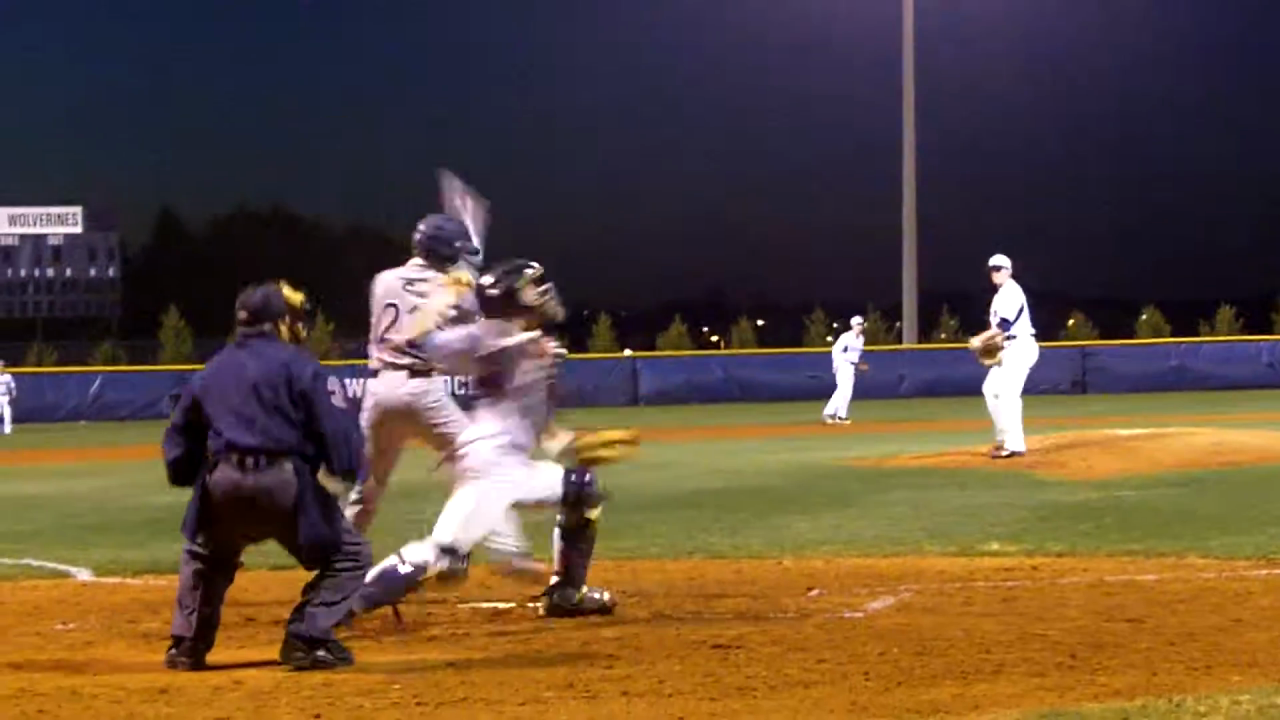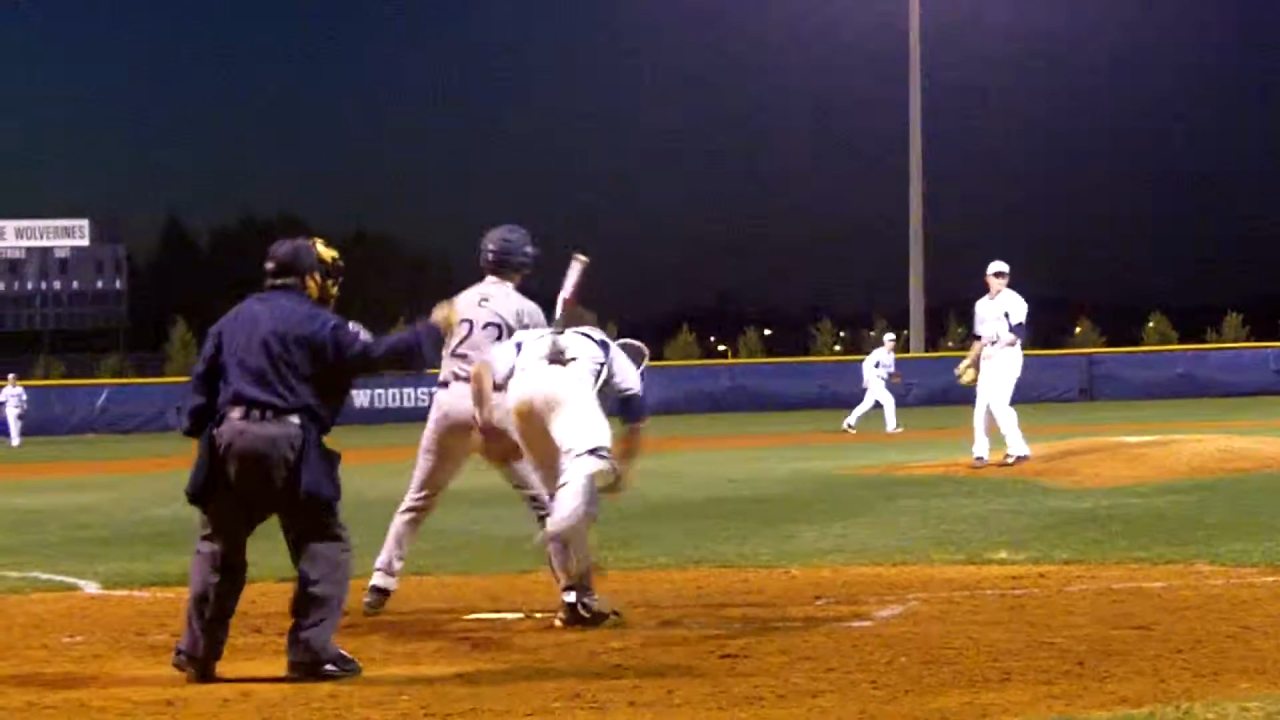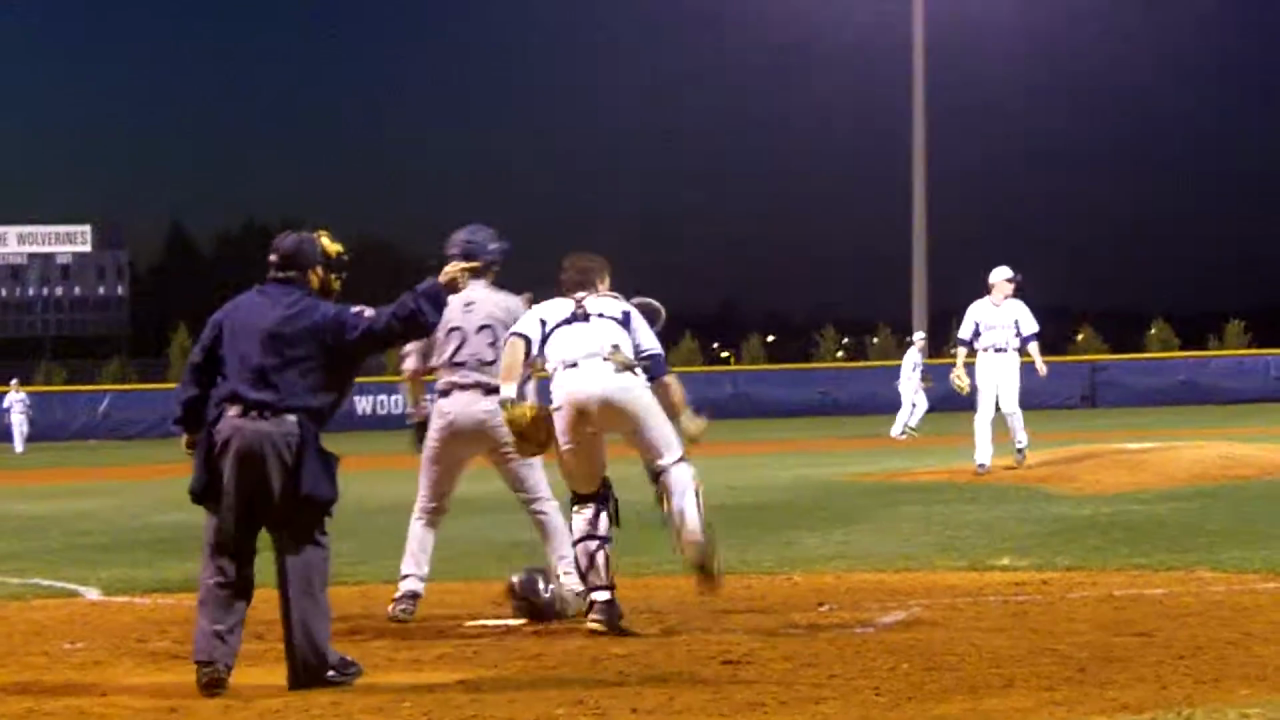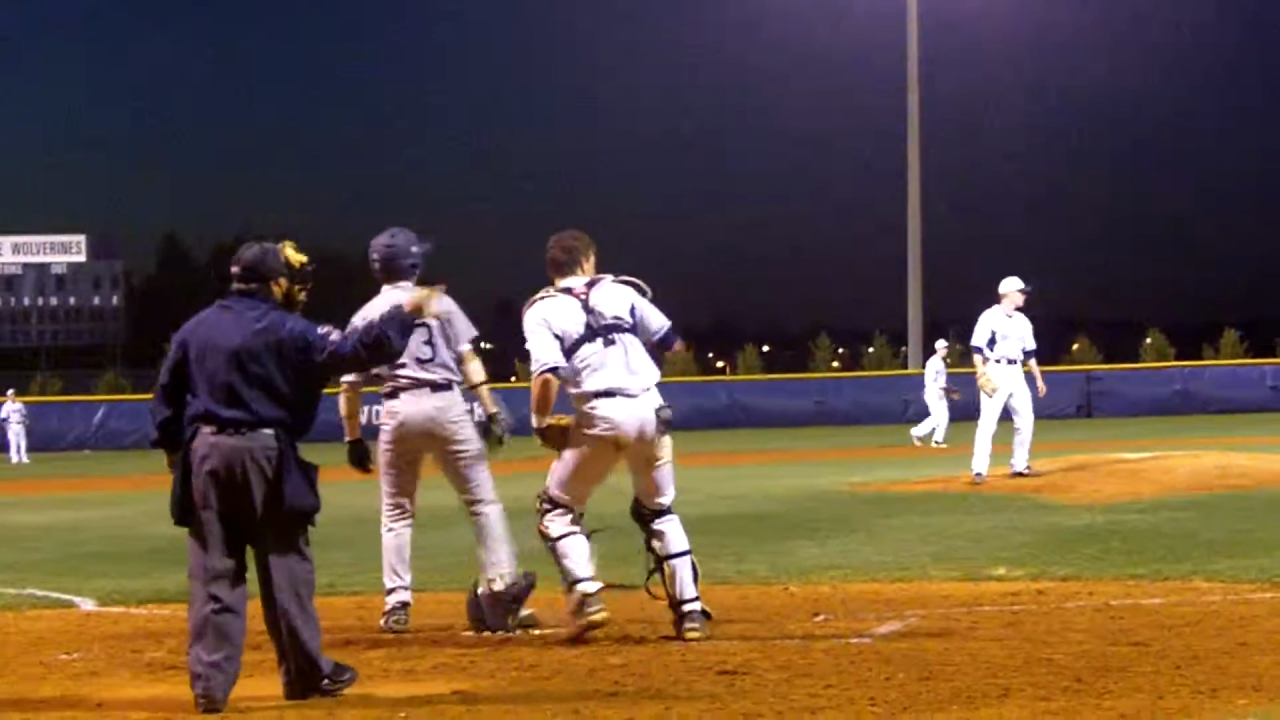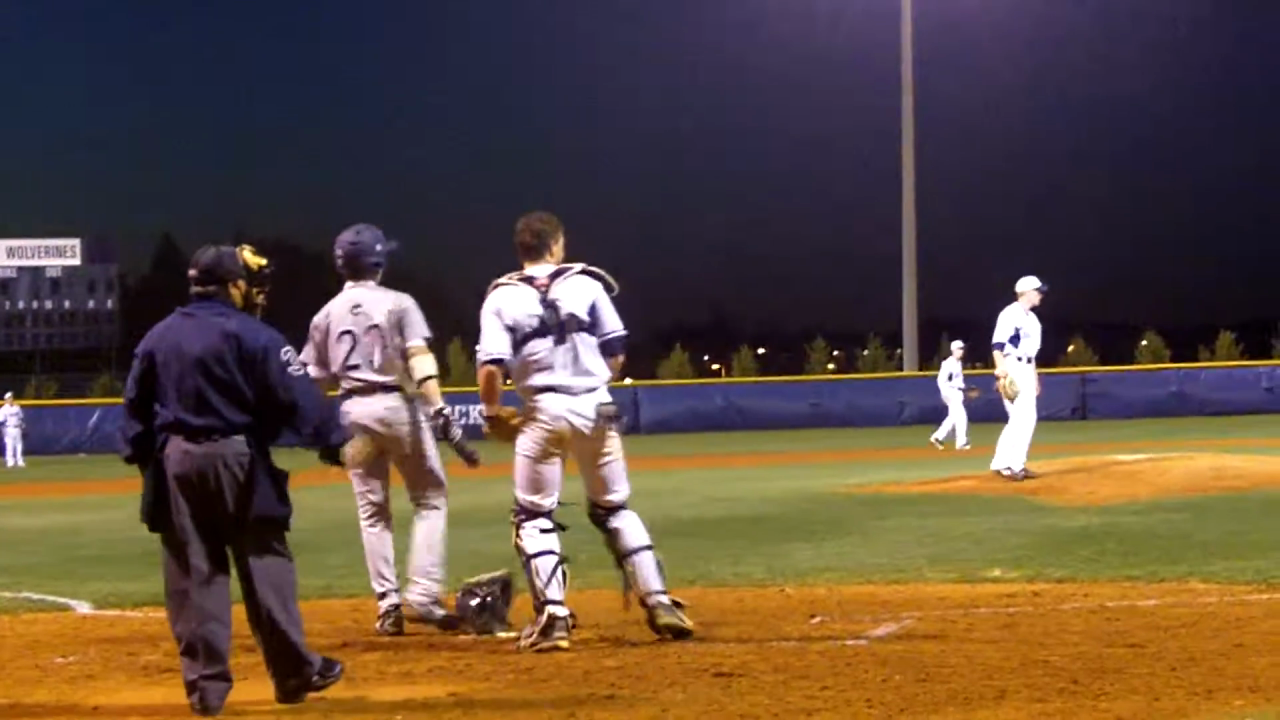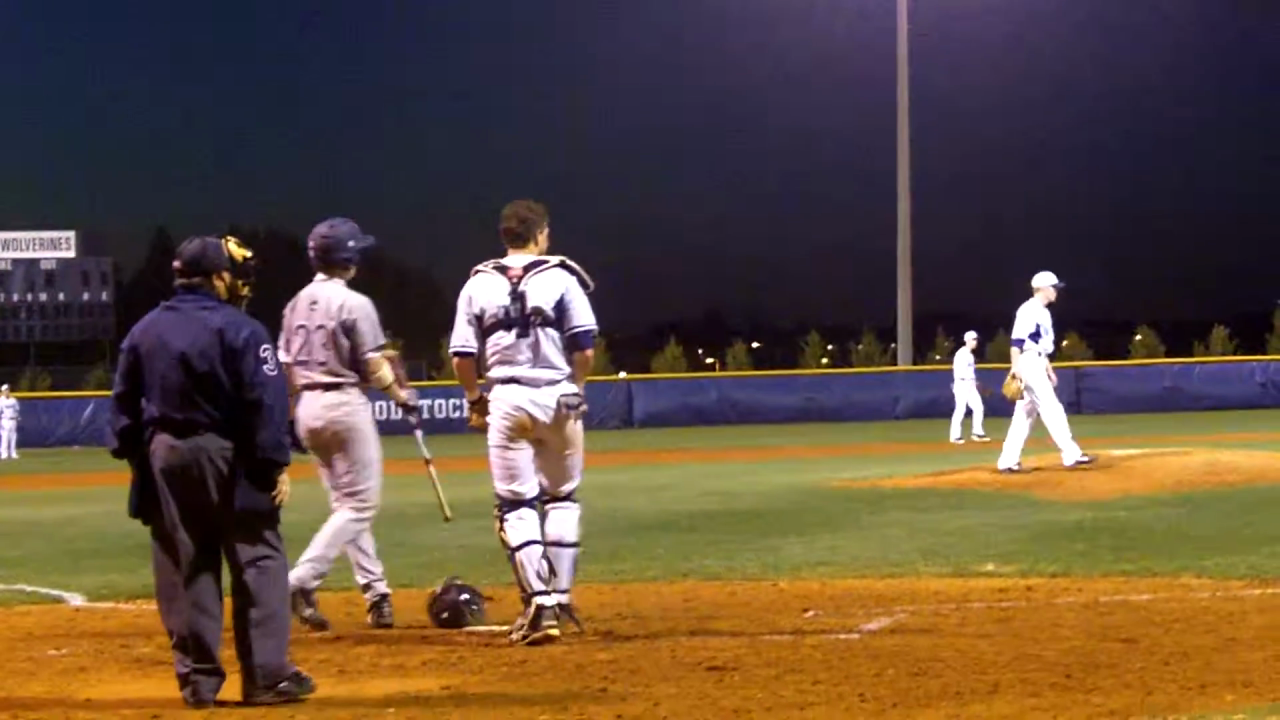
dt=0.3s
person 1, frame 1
left shoulder: (211, 371)
right shoulder: (299, 365)
left elbow: (180, 443)
right elbow: (334, 431)
left wrist: (203, 479)
right wrist: (347, 470)
left hip: (224, 485)
right hip: (284, 484)
left knee: (203, 555)
right knee: (349, 554)
left ankle: (188, 645)
right ankle: (307, 639)
person 1, frame 2
left shoulder: (234, 318)
right shoulder: (319, 324)
left elbow: (202, 381)
right elbow: (379, 354)
left wrist: (201, 432)
right wrist: (432, 328)
left hip: (231, 435)
right hip: (289, 440)
left knee: (217, 546)
right knee: (321, 547)
left ankle: (198, 654)
right ankle: (311, 654)
person 1, frame 3
left shoulder: (233, 310)
right shoulder: (323, 318)
left elbow: (198, 370)
right elbow: (390, 324)
left wrist: (192, 424)
right wrist: (438, 288)
left hip: (229, 433)
right hip: (287, 438)
left knee: (225, 553)
right knee: (301, 551)
left ankle: (212, 658)
right ankle: (311, 663)
person 1, frame 4
left shoulder: (194, 328)
right shoulder: (288, 331)
left elbow: (167, 393)
right elbow: (351, 352)
left wrist: (173, 443)
right wrist: (404, 315)
left hip: (204, 453)
right hip: (264, 453)
left knee: (213, 571)
right knee: (285, 565)
left ankle: (211, 680)
right ankle: (306, 673)
person 1, frame 5
left shoulder: (158, 336)
right shoulder: (252, 336)
left elbow: (136, 405)
right elbow: (296, 397)
left wrist: (143, 458)
right wrist: (336, 440)
left hip: (176, 459)
right hip: (236, 459)
left knee: (193, 575)
right knee: (266, 567)
right ankle: (296, 671)
person 1, frame 6
left shoulder: (144, 329)
right shoulder: (240, 329)
left elbow: (124, 401)
right elbow: (266, 402)
left wrist: (134, 454)
right wrist: (278, 463)
left hip: (165, 456)
right hip: (226, 455)
left knee: (183, 570)
right knee: (258, 560)
left ankle: (197, 678)
right ankle: (266, 672)
person 2, frame 1
left shoulder: (382, 281)
right shoulder: (459, 292)
left hip: (381, 390)
right hip: (425, 391)
left knee: (367, 488)
right ankle: (510, 551)
person 2, frame 2
left shoulder: (462, 300)
right shoulder: (527, 310)
left hip: (448, 399)
left knee: (418, 500)
right knee: (541, 494)
left ankle: (381, 584)
person 2, frame 3
left shoulder: (437, 307)
right shoulder: (510, 306)
left elbow: (413, 371)
left hip: (449, 409)
right hip: (497, 409)
left knee: (428, 508)
right knee: (541, 502)
left ankle: (409, 590)
right ankle: (573, 588)
person 2, frame 4
left shoulder: (364, 317)
right shoulder: (440, 304)
left elbow: (350, 384)
right elbow: (468, 360)
left wrist: (353, 438)
right wrist: (489, 408)
left hip: (396, 411)
right hip: (445, 405)
left knee: (397, 512)
right knee: (483, 502)
left ankle: (397, 603)
right ankle: (502, 590)
person 2, frame 5
left shoulder: (325, 314)
right shoulder: (397, 302)
left elbow: (314, 379)
right elbow: (419, 356)
right wrist: (437, 407)
left hip: (352, 412)
right hip: (397, 407)
left knee: (373, 514)
right knee: (430, 500)
left ankle: (389, 604)
right ankle: (423, 594)
person 2, frame 6
left shoulder: (297, 303)
right shoulder: (354, 303)
left elbow: (285, 365)
right elbow: (373, 366)
left wrist: (288, 420)
right wrist: (404, 397)
left hip: (306, 408)
right hip: (345, 404)
left knee: (352, 502)
right knee: (358, 505)
left ankle: (377, 596)
right ankle: (300, 583)
person 3, frame 1
left shoulder: (534, 347)
right shoulder: (495, 341)
left wrist: (570, 443)
left hip: (514, 464)
right hip: (490, 462)
left knee: (581, 487)
right knee: (443, 556)
left ankle: (566, 593)
person 3, frame 2
left shoulder: (524, 340)
right shoulder: (604, 345)
left elbow: (482, 370)
right elbow: (634, 409)
left wrist: (486, 419)
right wrist: (625, 459)
left hip: (520, 392)
right hip: (566, 382)
left knee: (562, 489)
right knee: (589, 465)
left ankle: (578, 601)
person 3, frame 3
left shoulder: (543, 311)
right shoulder: (623, 309)
left elbow: (516, 343)
right elbow: (660, 374)
left wrist: (509, 397)
right wrist: (686, 418)
left hip: (569, 390)
right hip: (620, 381)
left knee: (588, 500)
right knee: (671, 463)
left ankle: (602, 602)
right ankle: (694, 543)
person 3, frame 4
left shoulder: (542, 310)
right shoulder: (622, 291)
left elbow: (545, 377)
right elbow: (670, 344)
left wrist: (542, 423)
left hip: (598, 417)
right hip: (648, 410)
left knee: (557, 508)
right knee: (659, 512)
left ankle: (586, 595)
right ankle: (690, 611)
person 3, frame 5
left shoulder: (501, 298)
right shoulder: (586, 284)
left elbow: (491, 368)
right elbow: (616, 356)
left wrist: (492, 413)
left hip: (543, 412)
right hip: (595, 408)
left knee: (533, 517)
right knee: (614, 509)
left ankle: (553, 618)
right ankle: (659, 602)
person 3, frame 6
left shoulder: (478, 284)
right shoulder: (562, 277)
left elbow: (462, 358)
right elbow: (584, 350)
left wrist: (474, 399)
left hip: (507, 401)
right hip: (558, 399)
left knee: (516, 506)
right knee: (561, 499)
left ankle: (540, 606)
right ankle: (558, 598)
person 4, frame 1
left shoulder: (1011, 292)
right shoulder: (1004, 293)
left elbow: (1005, 325)
left wrist: (981, 339)
right wrist: (986, 340)
left hip: (1020, 348)
right hip: (1012, 349)
left knee: (1008, 395)
right knee: (990, 389)
left ankle: (1015, 445)
right ankle: (1004, 437)
person 4, frame 2
left shoulder: (1013, 299)
right shoulder: (981, 304)
left elbow: (1017, 331)
left wrist: (996, 348)
right wrist: (970, 359)
left hip: (1008, 356)
right hip: (988, 357)
left knee: (998, 403)
right knee: (982, 404)
left ankle: (1018, 450)
right ankle: (981, 453)
person 4, frame 3
left shoulder: (1018, 307)
right shoulder: (977, 308)
left elbow: (1030, 336)
right elbow: (964, 339)
left wrist: (1038, 359)
right wrist: (959, 365)
left hip: (1009, 359)
right hip: (986, 361)
left knee: (1009, 405)
right knee: (984, 411)
left ankle: (1020, 443)
right ankle: (983, 460)
person 4, frame 4
left shoulder: (1023, 321)
right shoulder: (990, 317)
left elbow: (1030, 353)
right elbow: (977, 347)
left wrist: (1038, 378)
right wrist: (981, 371)
left hip: (1016, 373)
right hip: (996, 374)
left knee: (1025, 420)
right knee: (987, 422)
left ankle: (1019, 465)
right ankle: (979, 469)
person 4, frame 5
left shoulder: (1033, 319)
right shoulder: (1010, 313)
right elbow: (997, 343)
left wrist: (1034, 377)
right wrist: (1000, 368)
left hip: (1027, 372)
right hip: (1012, 370)
left knee: (1029, 419)
right knee: (1020, 418)
left ankle: (1016, 465)
right ankle: (1002, 462)
person 4, frame 6
left shoulder: (1044, 312)
right shoulder: (1028, 310)
right elbow: (1016, 340)
left wrist: (1049, 370)
right wrist: (1015, 366)
left hip: (1037, 366)
right hip: (1028, 364)
left knee: (1024, 415)
right knee: (1052, 409)
left ankle: (1008, 461)
right ankle: (1072, 455)
